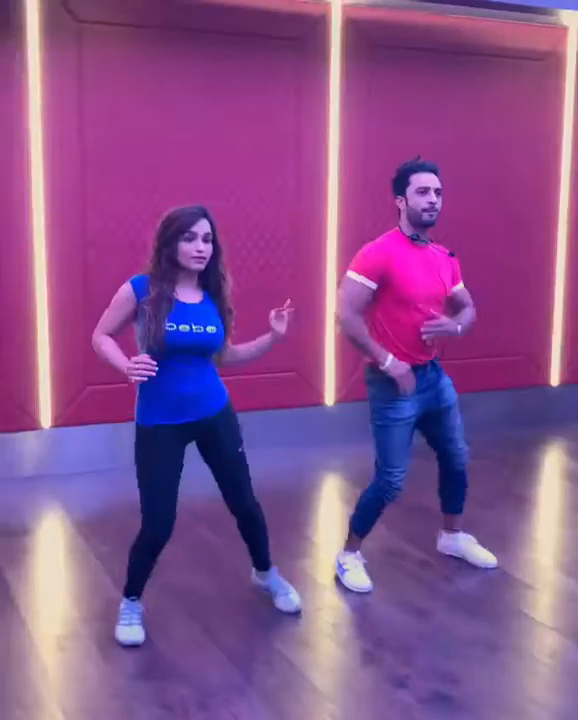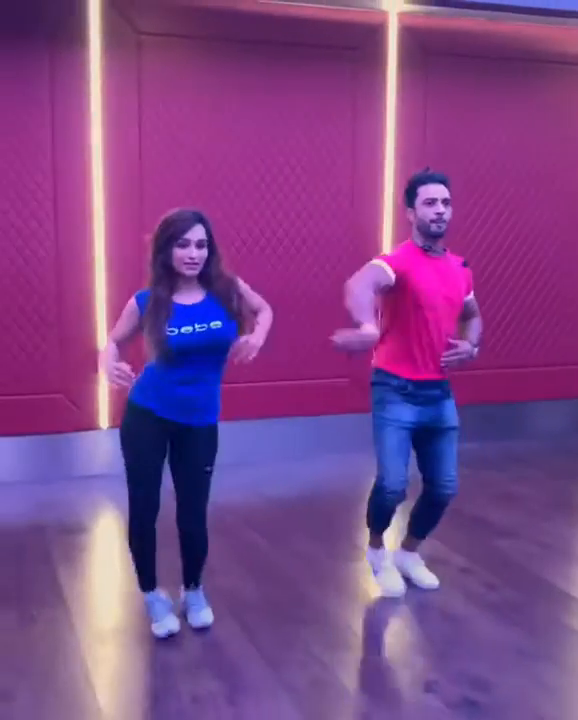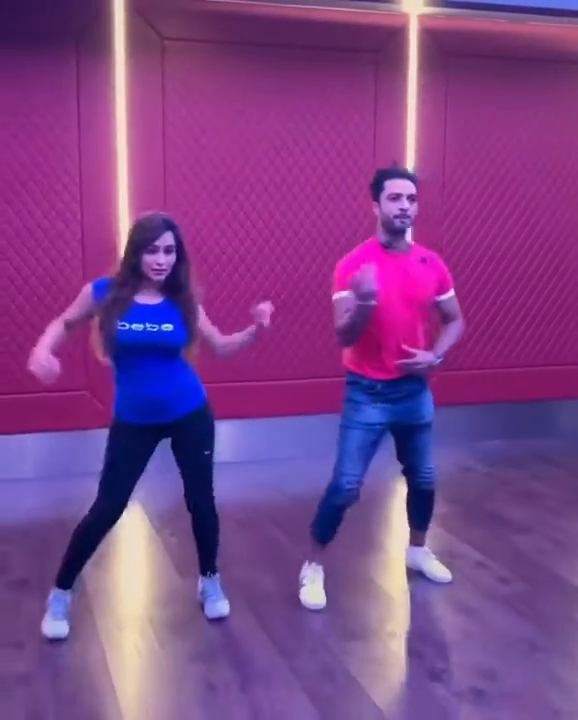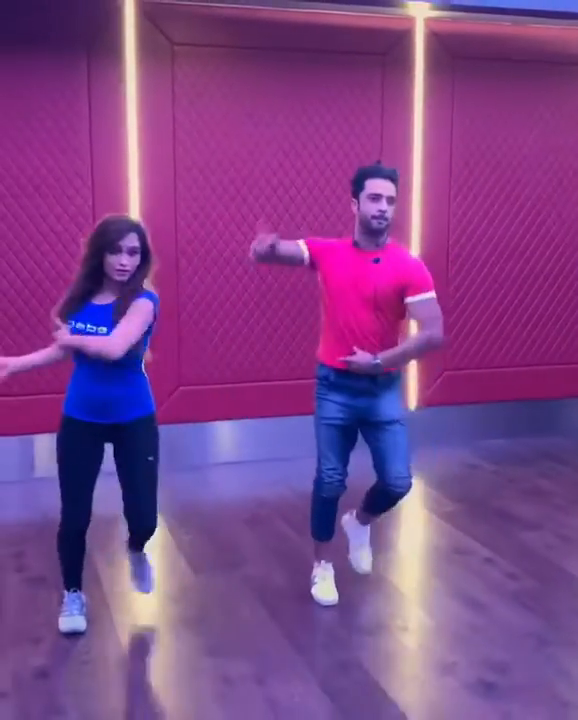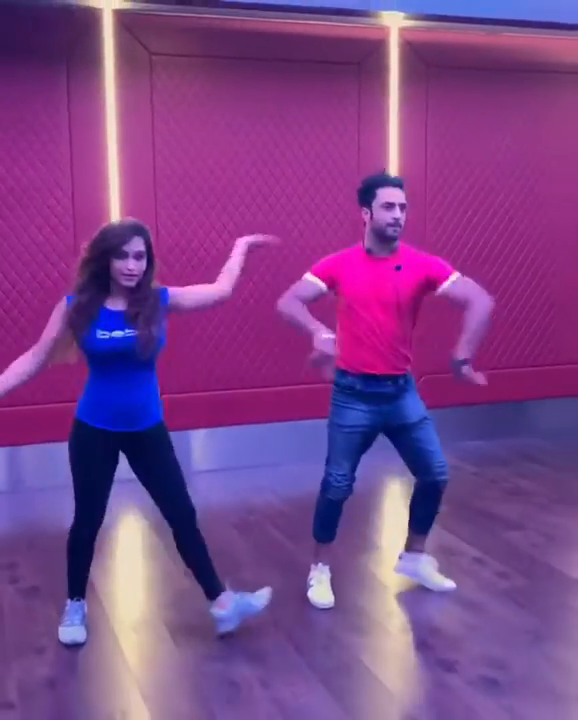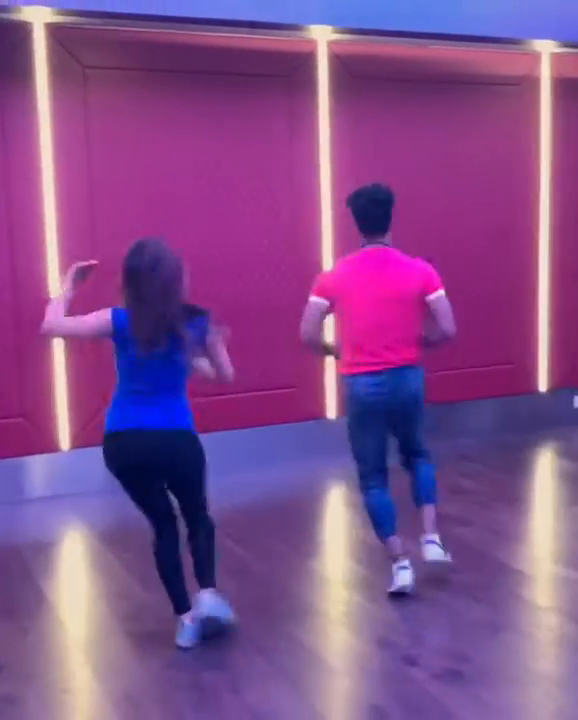
dt=0.4s
person 1, frame 1
left shoulder: (445, 258)
right shoulder: (378, 254)
left elbow: (468, 308)
right elbow: (347, 313)
left wrist: (455, 326)
right wrist: (386, 362)
left hip: (434, 376)
right hip: (396, 383)
left knee: (455, 459)
right knee: (390, 480)
left ankle: (452, 536)
right ankle: (349, 555)
person 1, frame 2
left shoulder: (460, 269)
right shoulder: (398, 261)
left elbow: (472, 316)
right elbow: (358, 285)
left wrist: (470, 346)
right wrist: (368, 329)
left hip: (440, 394)
right hip: (396, 392)
left knee: (443, 488)
right knee: (392, 485)
left ankle: (409, 554)
right ankle: (377, 549)
person 1, frame 3
left shoulder: (432, 265)
right shoulder: (353, 265)
left elbow: (455, 319)
right elbow: (343, 335)
left wrist: (435, 356)
right wrist: (363, 301)
left hip: (415, 390)
right hip: (367, 393)
left knee: (423, 479)
right knee: (345, 486)
left ankle: (418, 551)
right ankle: (313, 568)
person 1, frame 4
left shoulder: (409, 267)
right shoulder: (325, 252)
left elbow: (433, 333)
right elbow: (263, 254)
left wrist: (380, 362)
right wrist: (269, 242)
left hip: (382, 388)
right hip: (334, 387)
left knee: (396, 482)
right knee: (329, 481)
left ankle: (360, 521)
right ankle: (322, 566)
person 1, frame 5
left shoulder: (424, 265)
right shoulder: (338, 266)
left elbow: (481, 302)
right elbow: (288, 302)
left wrist: (462, 357)
right wrist: (321, 333)
left hip: (401, 390)
right hip: (354, 392)
left knee: (436, 475)
right knee: (337, 485)
left ankle: (414, 557)
right ankle: (320, 569)
person 1, frame 6
left shoulder: (331, 276)
right shoulder: (420, 270)
left elbow: (308, 335)
right elbow: (446, 331)
left wrist: (337, 350)
left hip: (359, 387)
right hip: (405, 382)
left knee: (371, 477)
right knee: (416, 458)
left ankle: (399, 564)
right ankle: (430, 539)
person 2, frame 1
left shoulder: (215, 297)
right shoulder: (140, 290)
right elbow: (101, 335)
left wrist: (273, 335)
right wrist: (126, 365)
left hip: (214, 416)
right hip: (159, 423)
left knee: (244, 503)
right knee: (157, 524)
left ankle: (266, 575)
right ankle: (130, 604)
person 2, frame 2
left shoulder: (228, 290)
right shoulder: (147, 301)
left elbow: (262, 309)
right elbow: (113, 341)
left wrist: (256, 335)
right wrist: (111, 364)
left hip: (200, 422)
right hip: (148, 415)
left knee: (193, 519)
right knee: (143, 510)
left ankle: (193, 593)
right ankle: (154, 597)
person 2, frame 3
left shoulder: (184, 301)
right shoulder: (103, 293)
left elbow: (219, 345)
right elbow: (63, 323)
left wrist: (253, 328)
right wrist: (41, 352)
left hip: (189, 415)
right hip: (132, 421)
left knee: (201, 503)
right knee: (105, 510)
left ankle: (210, 582)
right ankle: (60, 595)
person 2, frame 4
left shoulder: (143, 301)
right shoulder: (79, 297)
left elbow: (115, 348)
left wrist: (69, 337)
left hip: (134, 421)
right hip: (80, 421)
left knee: (142, 516)
right knee: (75, 516)
left ankle: (136, 551)
right ankle: (73, 595)
person 2, frame 5
left shoulder: (159, 300)
right shoulder: (77, 305)
left elbow: (220, 291)
right elbow: (36, 356)
left wrist: (240, 247)
left hip: (148, 429)
right hip: (95, 431)
left knee: (183, 515)
right knee: (87, 522)
left ankle: (222, 602)
right ankle: (75, 606)
person 2, frame 6
left shoulder: (118, 319)
right shoulder: (197, 322)
left elbow: (51, 326)
right elbow: (223, 372)
left wrist: (69, 284)
left hip: (119, 441)
right hip: (176, 440)
left knee: (163, 524)
right knee: (198, 519)
left ankle: (188, 618)
right ankle: (207, 597)
